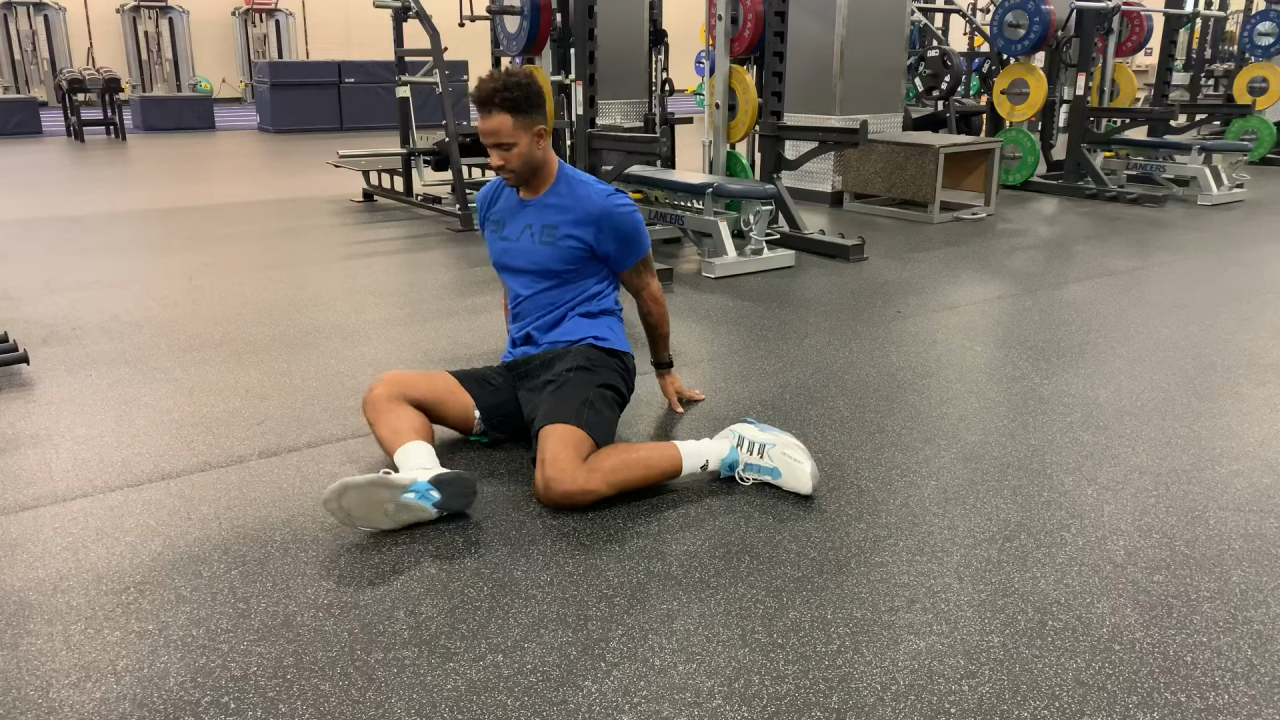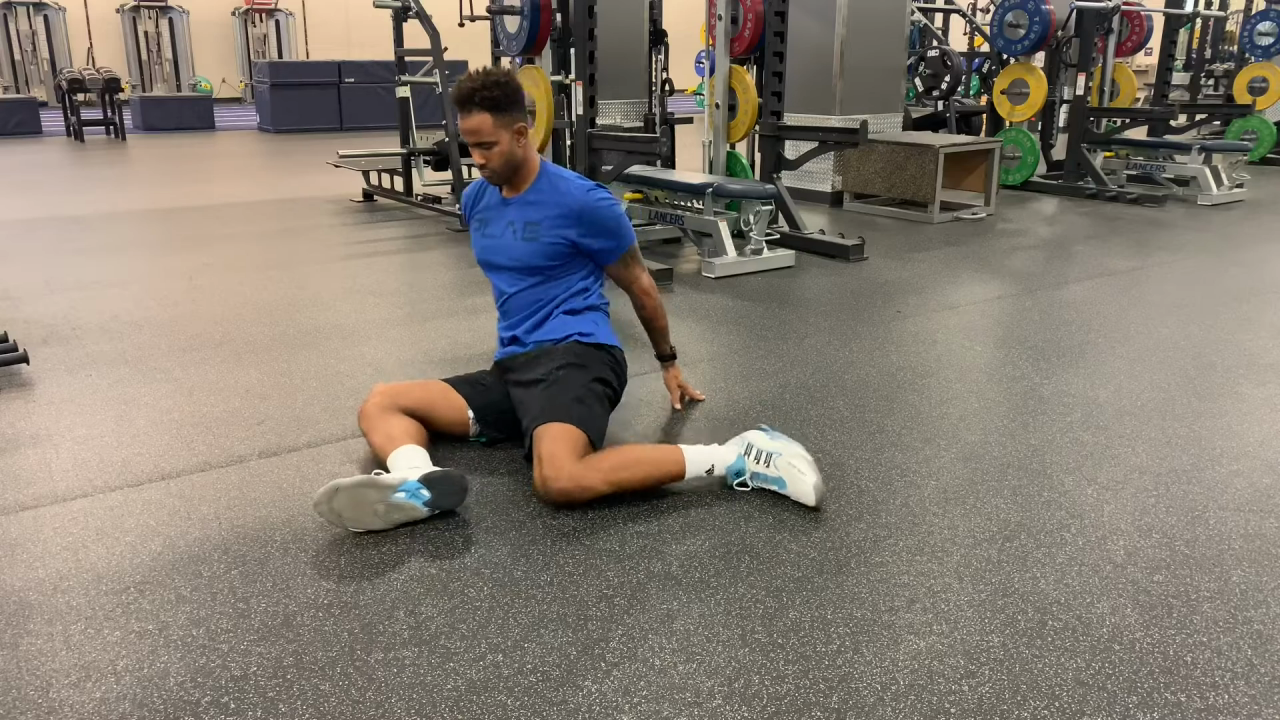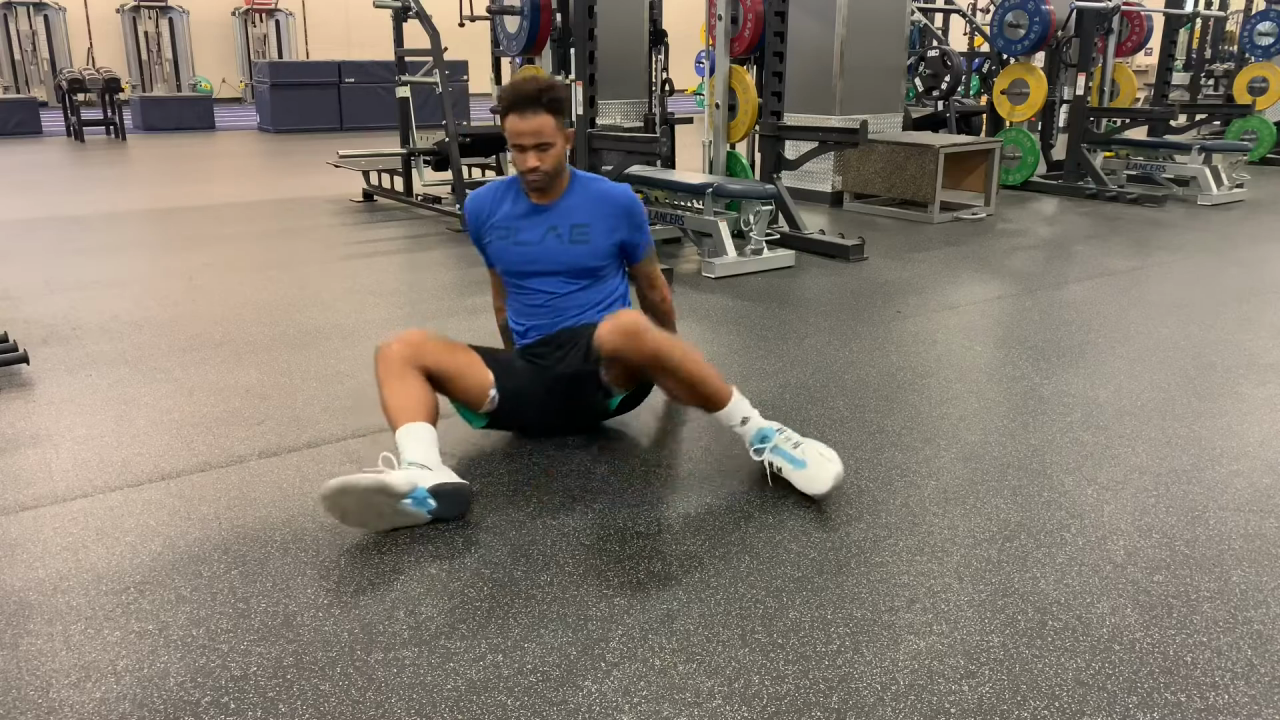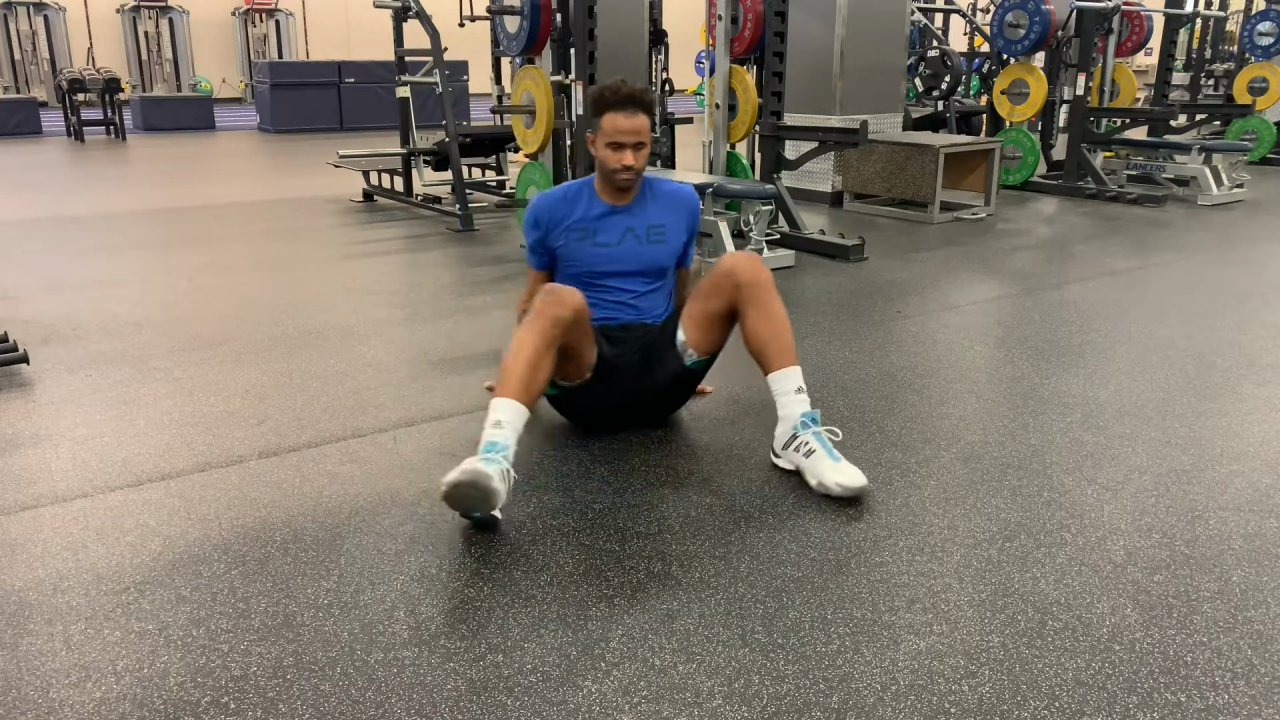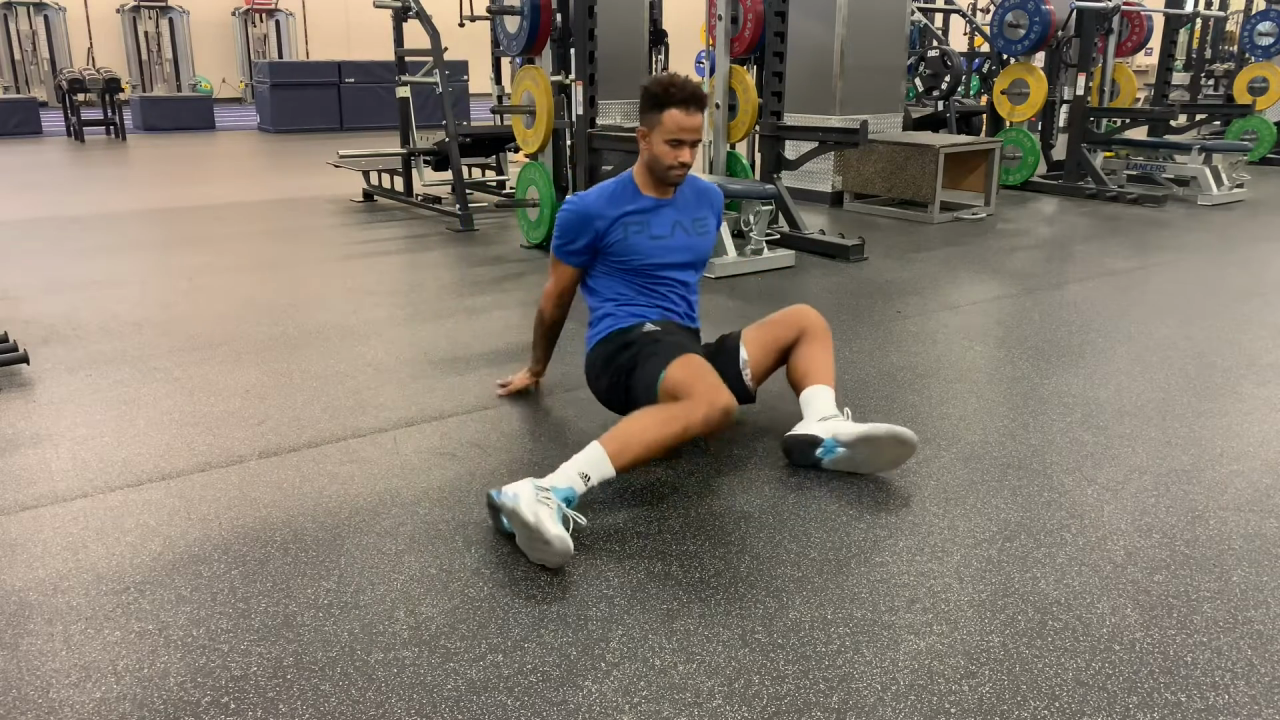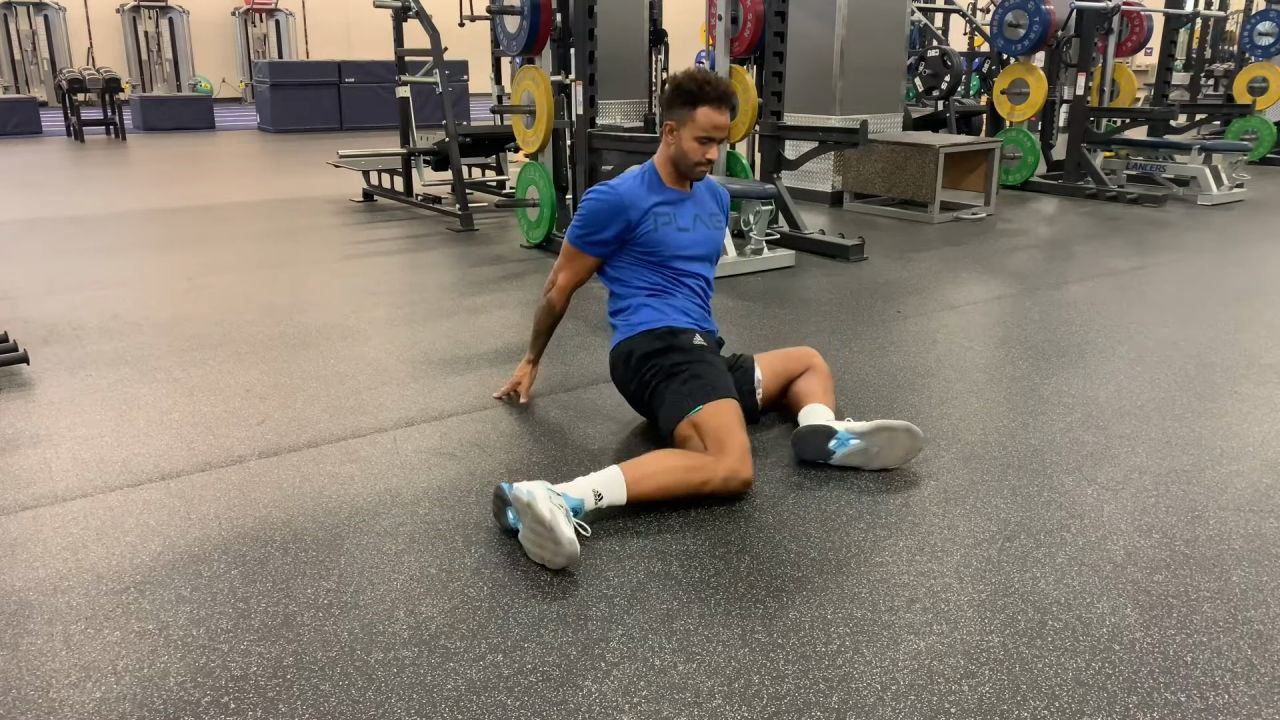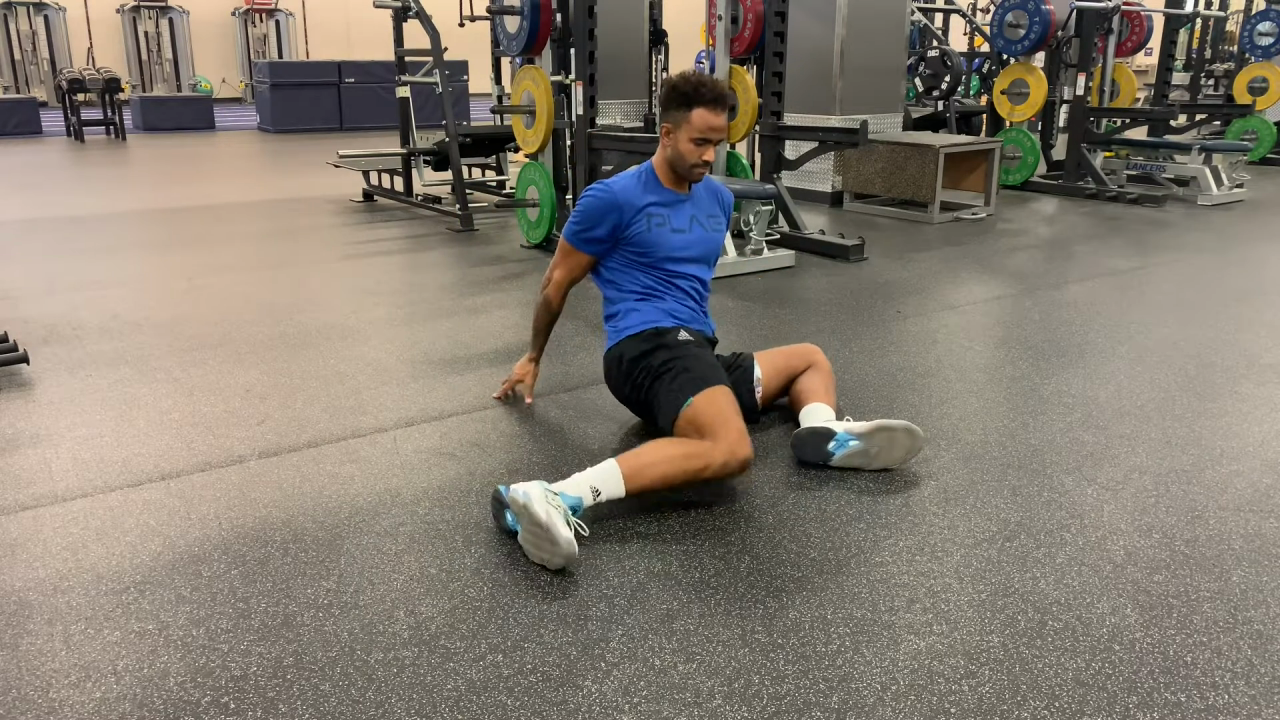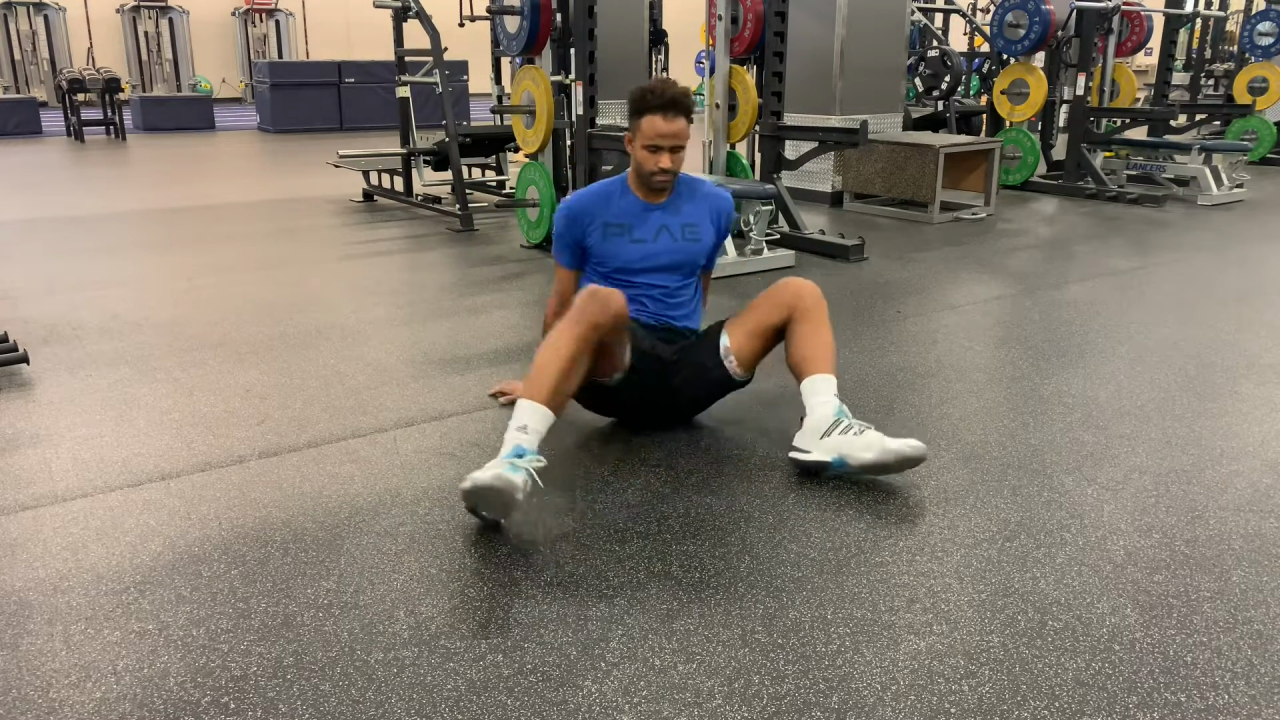
dt=0.5s
person 1, frame 1
left shoulder: (603, 208)
right shoulder: (491, 201)
left elbow: (647, 292)
left wrist: (665, 371)
left hip: (586, 360)
right hip: (522, 369)
left knee: (561, 485)
right knee: (386, 394)
left ankle: (730, 452)
right ankle: (425, 486)
person 1, frame 2
left shoulder: (581, 202)
right shoulder: (475, 200)
left elbow: (638, 283)
left wrist: (667, 362)
left hip: (575, 356)
right hip: (514, 367)
left knee: (560, 481)
right knee: (379, 406)
left ankle: (736, 458)
right ankle: (418, 485)
person 1, frame 3
left shoulder: (615, 202)
right shoulder: (483, 207)
left elbow: (651, 283)
left wrist: (672, 363)
right wrist: (509, 377)
left hip: (609, 370)
right hip: (533, 374)
left knee: (621, 327)
right knee: (399, 351)
left ankle: (764, 439)
right ankle: (424, 482)
person 1, frame 4
left shoulder: (681, 203)
right shoulder: (550, 210)
right elbow: (531, 303)
left wrist: (682, 362)
right wrist: (525, 371)
left hip: (657, 366)
right hip: (585, 377)
left knee: (743, 267)
right knee: (559, 302)
left ankle: (798, 429)
right ankle: (492, 465)
person 1, frame 5
left shoulder: (707, 199)
right shoulder: (592, 209)
right elbow: (555, 297)
right wrist: (536, 369)
left hip: (681, 347)
right hip: (627, 349)
left knee: (805, 321)
right knee: (713, 405)
left ankle: (822, 431)
right ankle: (547, 494)
person 1, frame 6
left shoulder: (715, 198)
right shoulder: (617, 199)
right elbow: (562, 285)
right wrist: (531, 360)
left hip: (696, 350)
right hip: (660, 349)
left knee: (809, 362)
right knee: (730, 471)
left ankle: (826, 434)
right ankle: (559, 501)
person 1, frame 7
left shoulder: (718, 199)
right shoulder: (614, 198)
right elbow: (557, 281)
right wrist: (533, 357)
left hip: (692, 352)
right hip: (649, 349)
left knee: (810, 358)
right knee: (728, 452)
left ankle: (827, 434)
right ankle: (555, 499)
person 1, frame 8
left shoulder: (714, 206)
right shoulder: (583, 209)
right elbow: (562, 303)
right wrist: (541, 380)
left hip: (680, 368)
right hip: (607, 372)
left knee: (801, 294)
right knee: (599, 302)
left ankle: (825, 432)
right ankle: (514, 463)
